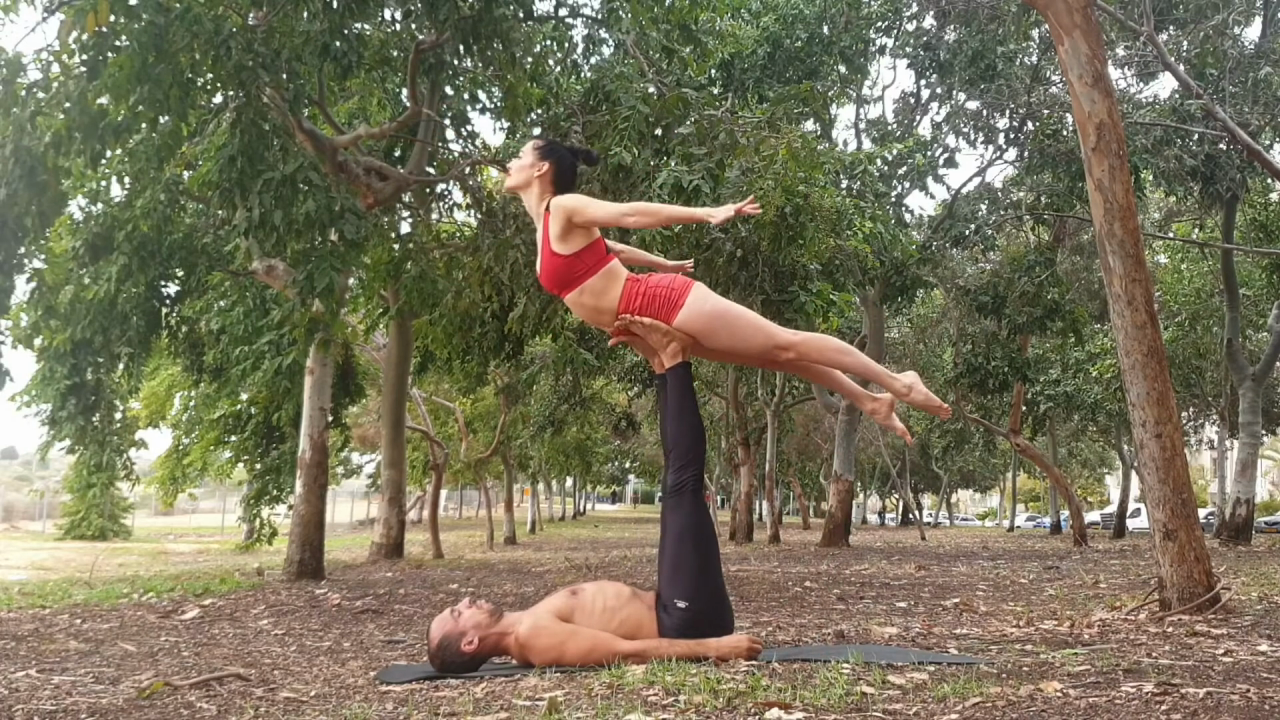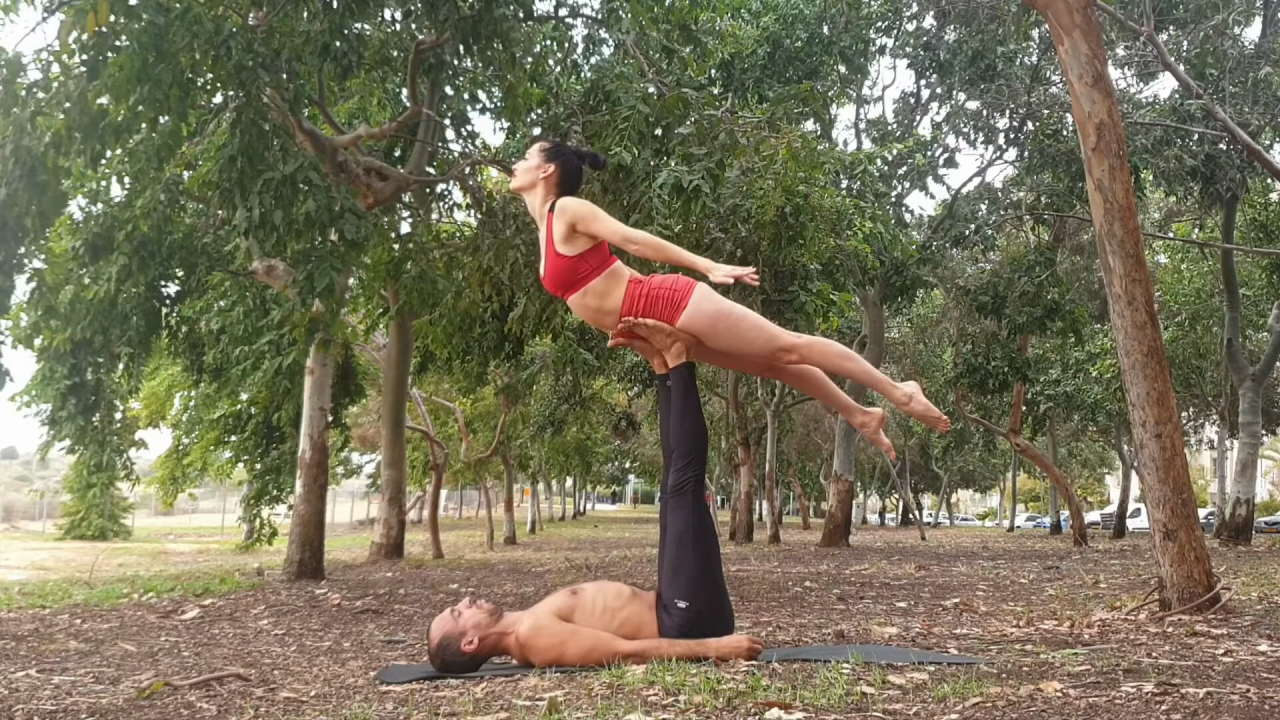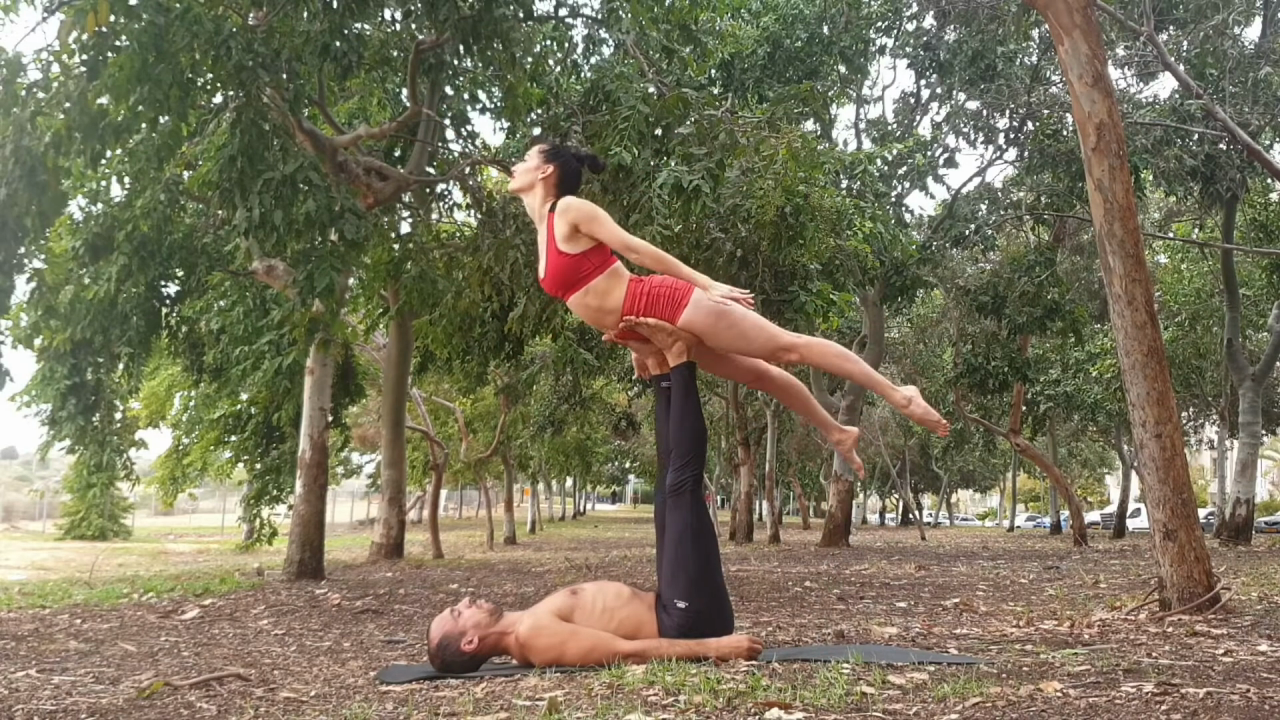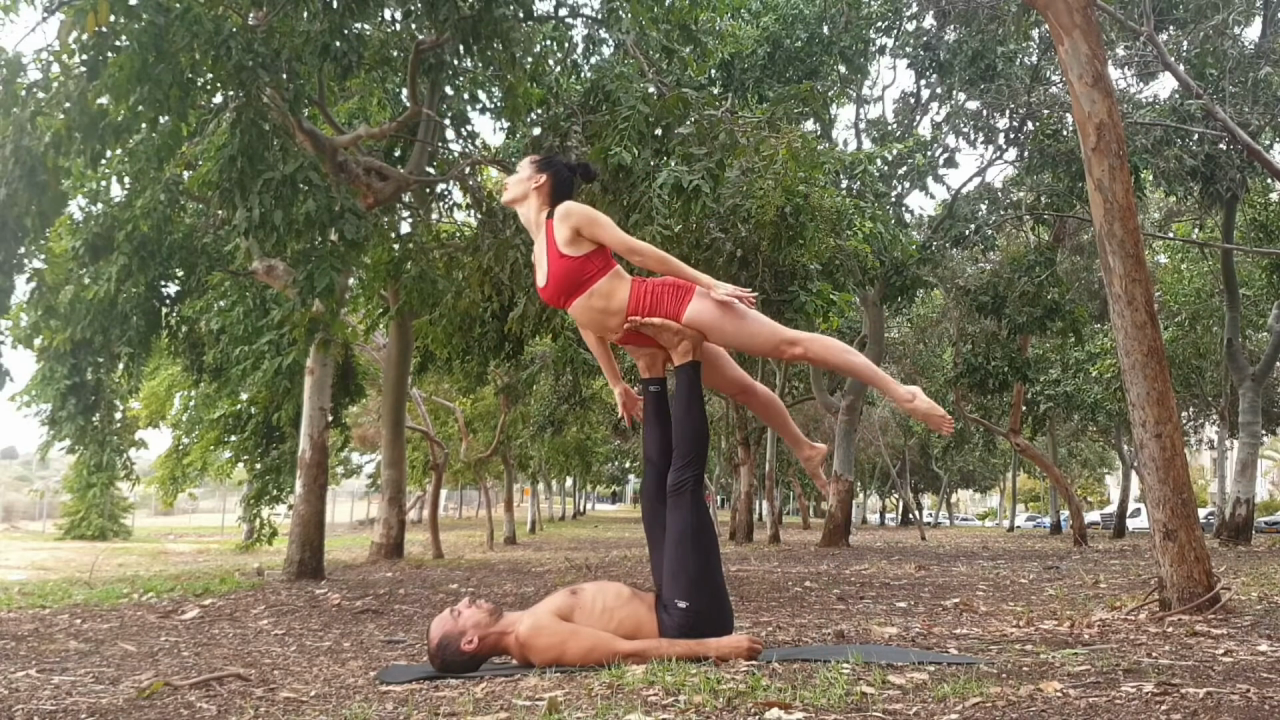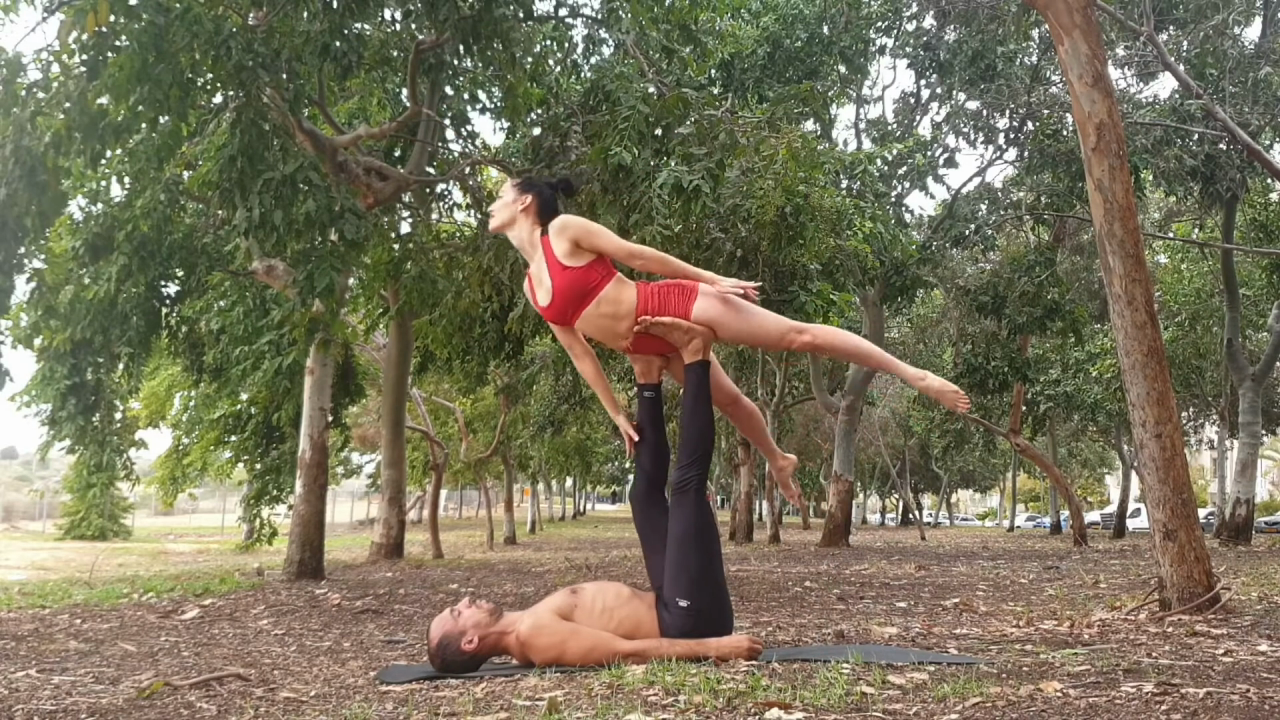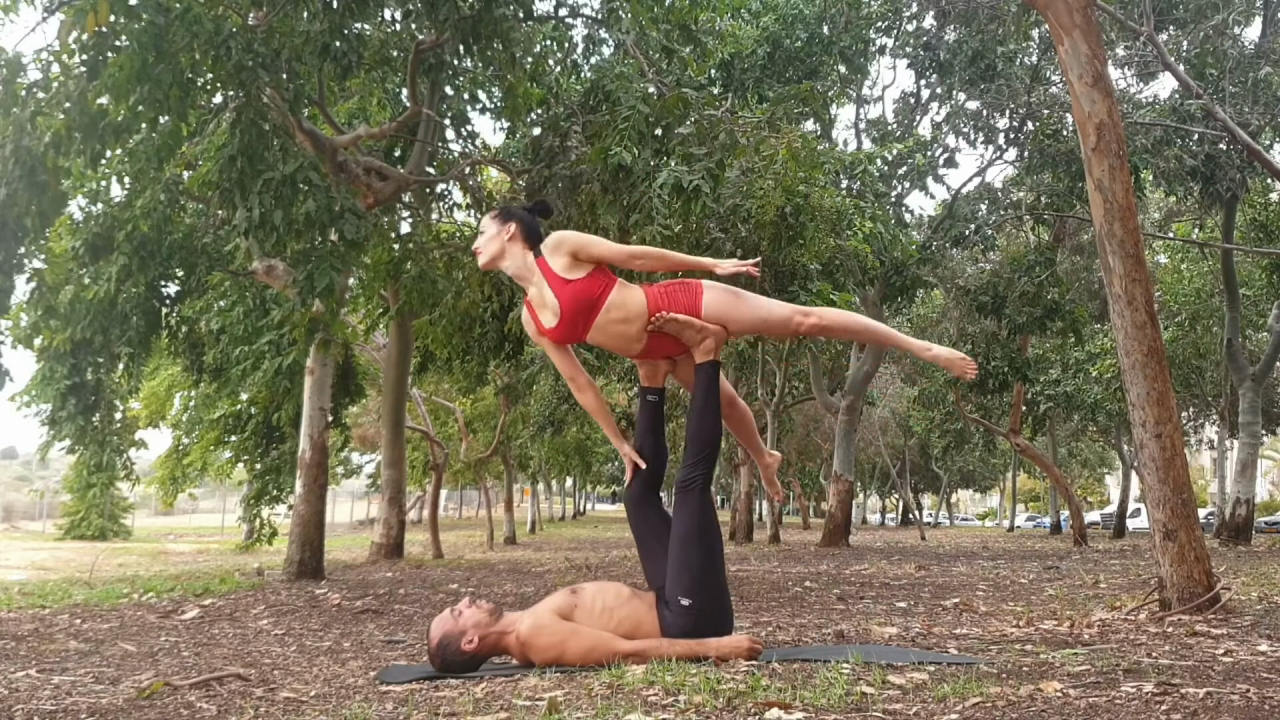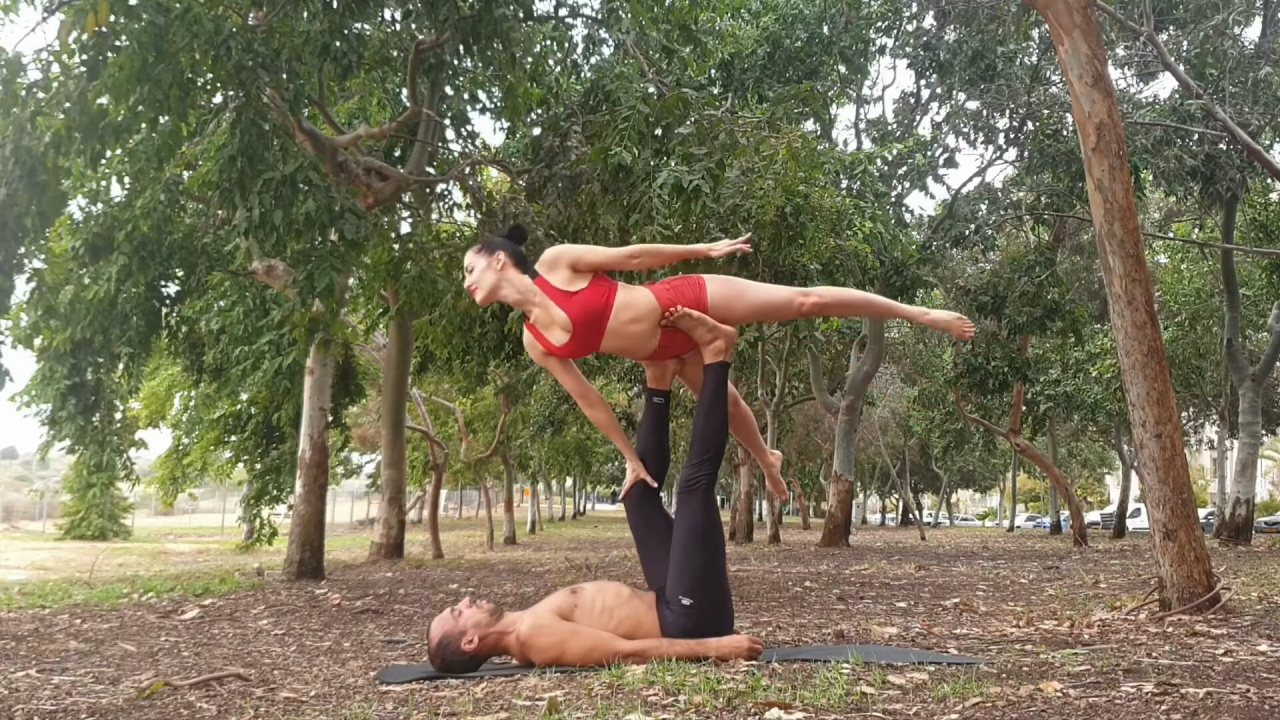
dt=0.2s
person 1, frame 1
left shoulder: (564, 208)
right shoulder: (547, 228)
left elbow: (630, 214)
left wrist: (706, 214)
right wrist: (663, 264)
left hip: (665, 304)
right hip: (653, 324)
left knee: (782, 345)
right knee: (770, 355)
left ankle: (896, 383)
right ankle: (869, 401)
person 1, frame 2
left shoulder: (568, 211)
right shoulder: (548, 230)
left elbow: (633, 239)
left wrist: (707, 266)
left hip: (668, 304)
right hip: (655, 324)
left knee: (785, 347)
right knee: (769, 363)
left ankle: (897, 391)
right ankle: (860, 415)
person 1, frame 3
left shoulder: (569, 209)
right shoulder: (545, 235)
left elbow: (637, 248)
left wrist: (707, 284)
right wrist: (634, 347)
left hip: (668, 304)
left knee: (785, 346)
right knee: (755, 372)
left ankle: (898, 395)
right ankle: (836, 431)
person 1, frame 4
left shoulder: (569, 216)
right shoulder: (538, 253)
left elbow: (638, 250)
right elbow: (587, 319)
left wrist: (710, 283)
right wrist: (616, 382)
left hip: (668, 303)
right hip: (651, 336)
left knee: (789, 343)
right knee: (740, 386)
left ankle: (901, 393)
right ankle: (804, 448)
person 1, frame 5
left shoulder: (564, 229)
right shoulder: (531, 284)
left elbow: (637, 254)
right elbow: (579, 351)
left wrist: (714, 279)
right wrist: (617, 415)
left hip: (676, 306)
right hip: (655, 345)
left knee: (798, 334)
right knee: (728, 399)
left ankle: (912, 374)
right ankle: (777, 460)
person 1, frame 6
left shoulder: (560, 247)
right shoulder: (532, 318)
left elbow: (638, 255)
right elbow: (579, 382)
left wrist: (712, 264)
right wrist: (619, 443)
left hip: (684, 305)
right hip: (667, 348)
left knee: (803, 319)
right knee: (725, 403)
left ankle: (919, 347)
right ankle: (764, 459)
person 1, frame 7
left shoulder: (557, 262)
right shoulder: (534, 339)
left elbow: (633, 256)
right elbow: (589, 399)
left wrist: (706, 248)
right wrist: (631, 458)
left hip: (689, 301)
right hip: (671, 348)
left knee: (806, 300)
right knee: (725, 401)
left ankle: (920, 315)
right ankle: (765, 459)
person 2, frame 1
left shoulder: (531, 623)
right shoulder: (531, 635)
right elbow: (628, 652)
right wrist: (712, 647)
left hip: (674, 614)
right hip: (689, 623)
right knee: (683, 486)
left ankle: (666, 364)
right ankle: (672, 359)
person 2, frame 2
left shoulder: (530, 623)
right shoulder: (530, 635)
right elbow: (627, 652)
right wrist: (712, 646)
left hip: (676, 614)
right hip: (688, 623)
right knee: (685, 486)
left ankle: (666, 363)
right ankle: (675, 358)
person 2, frame 3
left shoulder: (530, 624)
right shoulder: (531, 635)
right elbow: (627, 653)
right wrist: (712, 647)
left hip: (675, 615)
right hip: (688, 624)
right knee: (682, 486)
left ankle: (665, 365)
right ankle: (676, 358)
person 2, frame 4
left shoulder: (530, 625)
right shoulder: (531, 635)
right elbow: (628, 652)
right wrist: (712, 646)
left hip: (674, 615)
right hip: (689, 624)
right knee: (683, 486)
left ankle: (653, 369)
right ankle: (684, 357)
person 2, frame 5
left shoulder: (530, 624)
right shoulder: (532, 634)
right elbow: (628, 652)
right wrist: (712, 647)
left hip: (674, 612)
right hip: (689, 623)
left knee: (648, 494)
right knee: (687, 485)
left ankle: (648, 376)
right ankle: (694, 355)
person 2, frame 6
left shoulder: (529, 624)
right shoulder: (532, 634)
right elbow: (628, 652)
right wrist: (712, 647)
left hip: (673, 610)
right hip: (689, 623)
left knee: (640, 495)
right knee: (691, 484)
left ankle: (652, 381)
right ankle: (704, 356)
person 2, frame 7
left shoulder: (529, 625)
right shoulder: (531, 635)
right elbow: (628, 652)
right wrist: (713, 646)
left hip: (674, 610)
right hip: (689, 623)
left knee: (640, 493)
right knee: (695, 483)
left ankle: (658, 382)
right ankle: (714, 356)
